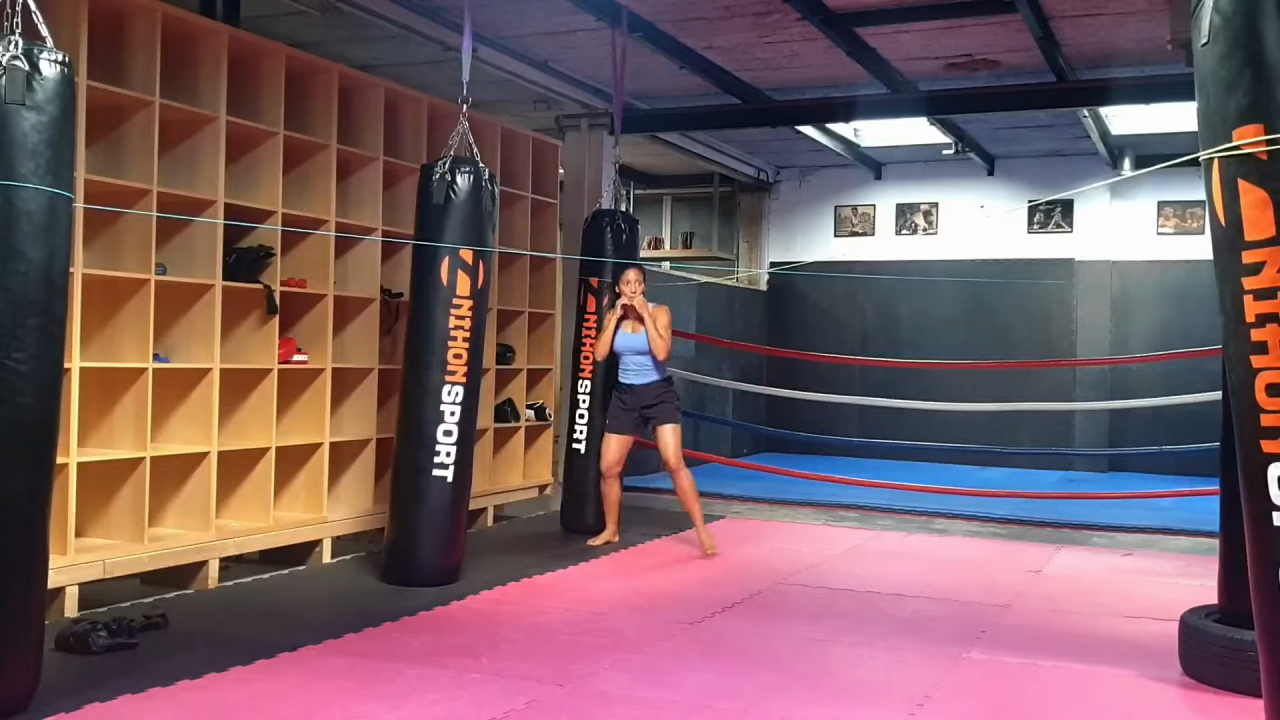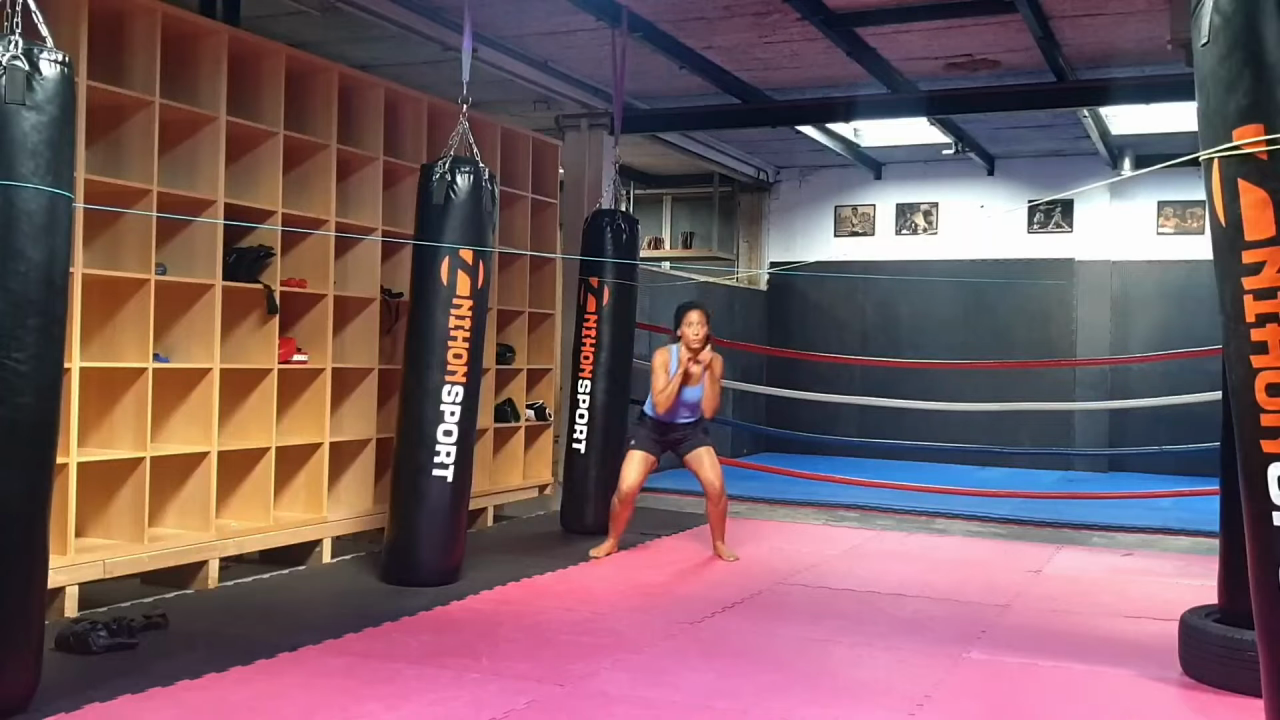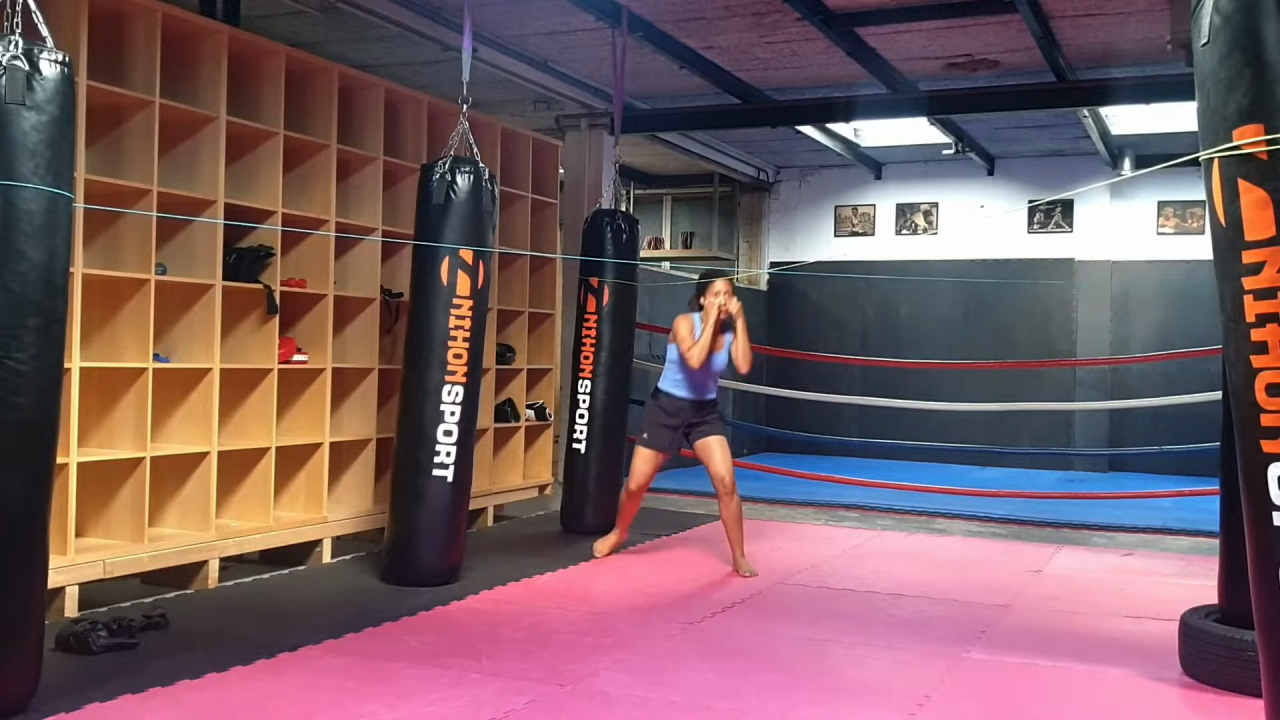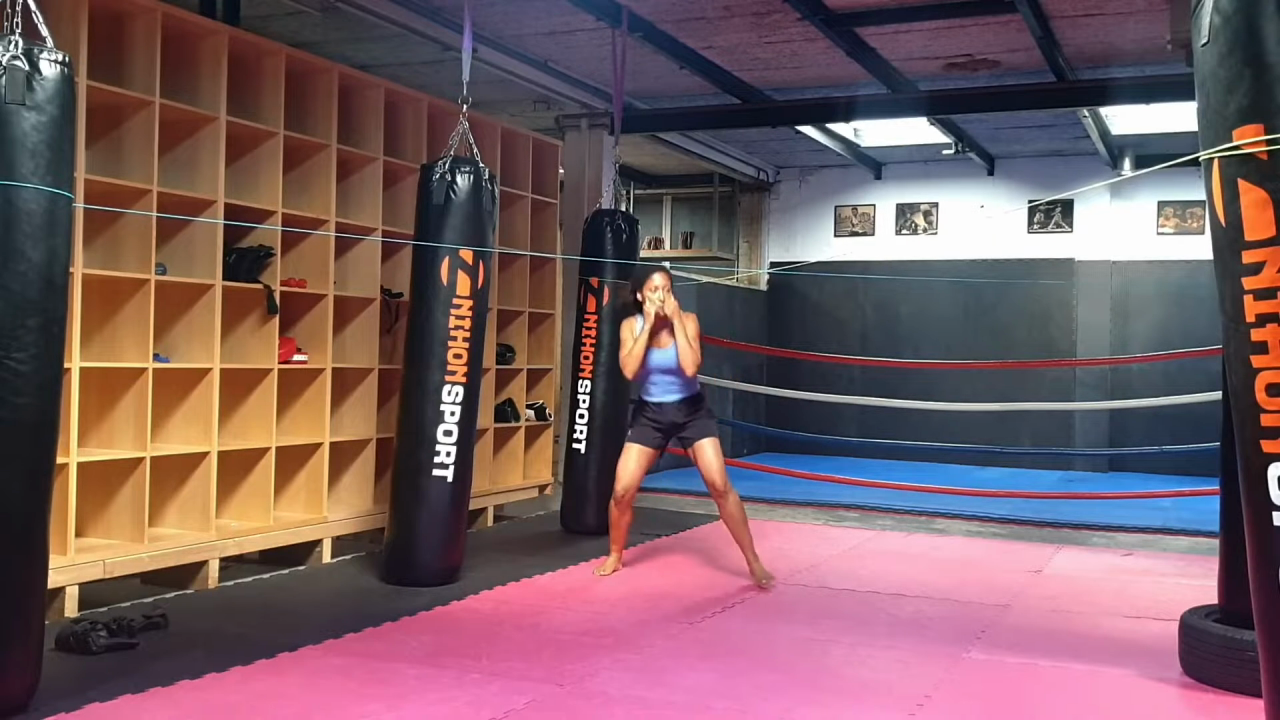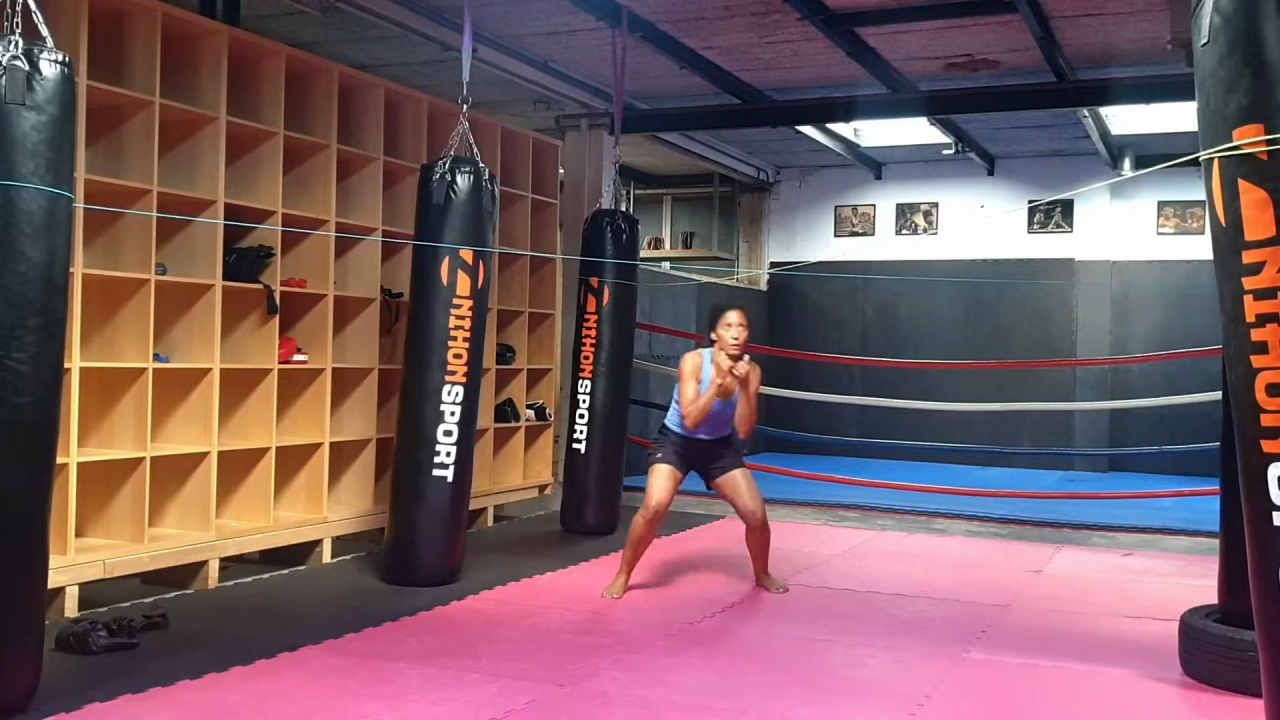
dt=1s
person 1, frame 1
left shoulder: (659, 312)
right shoulder: (614, 315)
left elbow: (662, 353)
right elbow: (599, 355)
left wrist: (644, 316)
right wrist: (615, 317)
left hip: (659, 394)
right hip: (624, 397)
left knee: (674, 463)
right knee: (610, 469)
left ankle: (703, 532)
right ankle: (611, 530)
person 1, frame 2
left shoulder: (714, 361)
right shoulder: (663, 357)
left elbow: (709, 411)
right elbow: (661, 407)
left wrist: (707, 373)
right wrist: (680, 371)
left hip: (690, 430)
right hip: (652, 428)
left knee: (716, 487)
right knee: (626, 489)
left ankle: (719, 544)
right ankle: (612, 541)
person 1, frame 3
left shoulder: (730, 330)
right shoulder: (685, 322)
left elbow: (745, 366)
right elbow: (694, 360)
left wrist: (740, 322)
right wrist: (711, 321)
left hip: (705, 411)
right hip: (666, 407)
left knee: (726, 482)
right knee: (636, 486)
left ankle: (739, 558)
right ankle: (618, 534)
person 1, frame 4
left shoulder: (687, 320)
right shoulder: (630, 327)
left elbow: (691, 368)
right elbow: (629, 370)
left wrist: (674, 324)
right wrist: (648, 325)
left hip: (691, 411)
right hip: (650, 414)
left knee: (720, 486)
right knee: (623, 490)
left ankle: (754, 563)
right ankle: (616, 556)
person 1, frame 5
left shoulder: (750, 371)
right shoulder: (692, 361)
left elbow: (745, 431)
right elbow: (689, 420)
left wrist: (743, 385)
right wrist: (718, 381)
left hip: (719, 447)
right hip: (677, 442)
left knee: (756, 514)
right knee: (653, 508)
left ankle: (762, 575)
right ankle: (622, 577)
